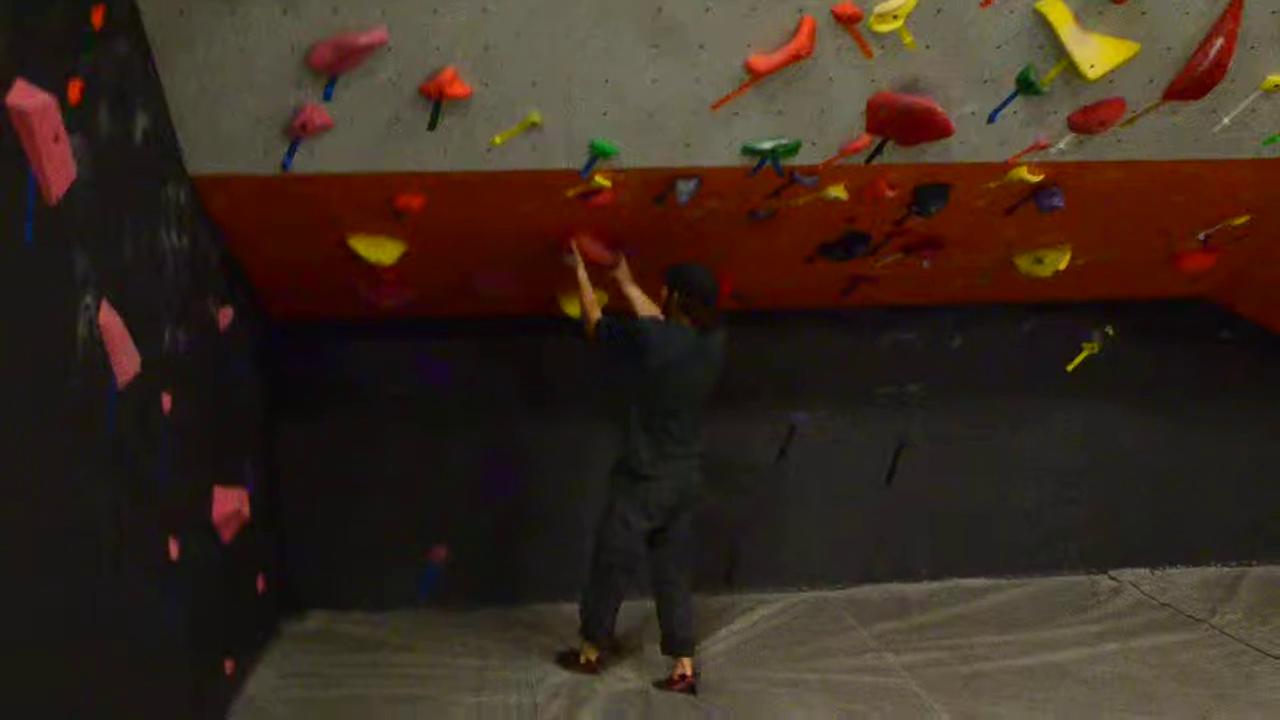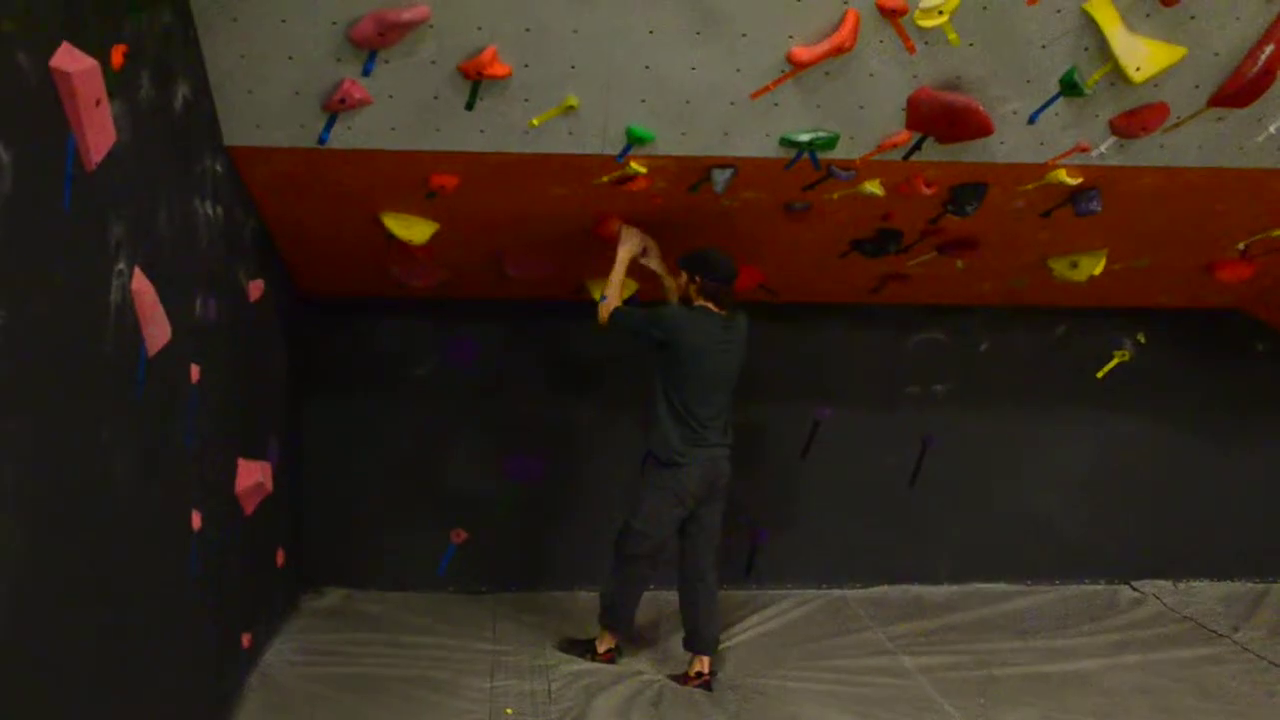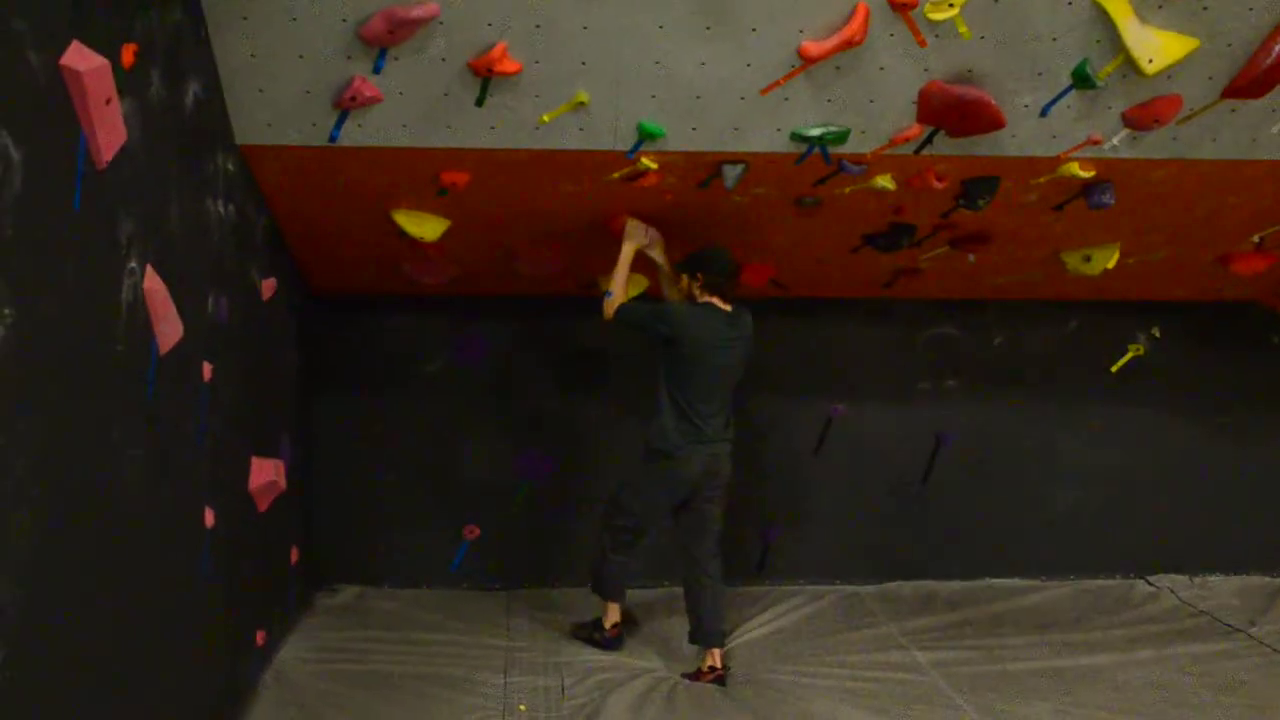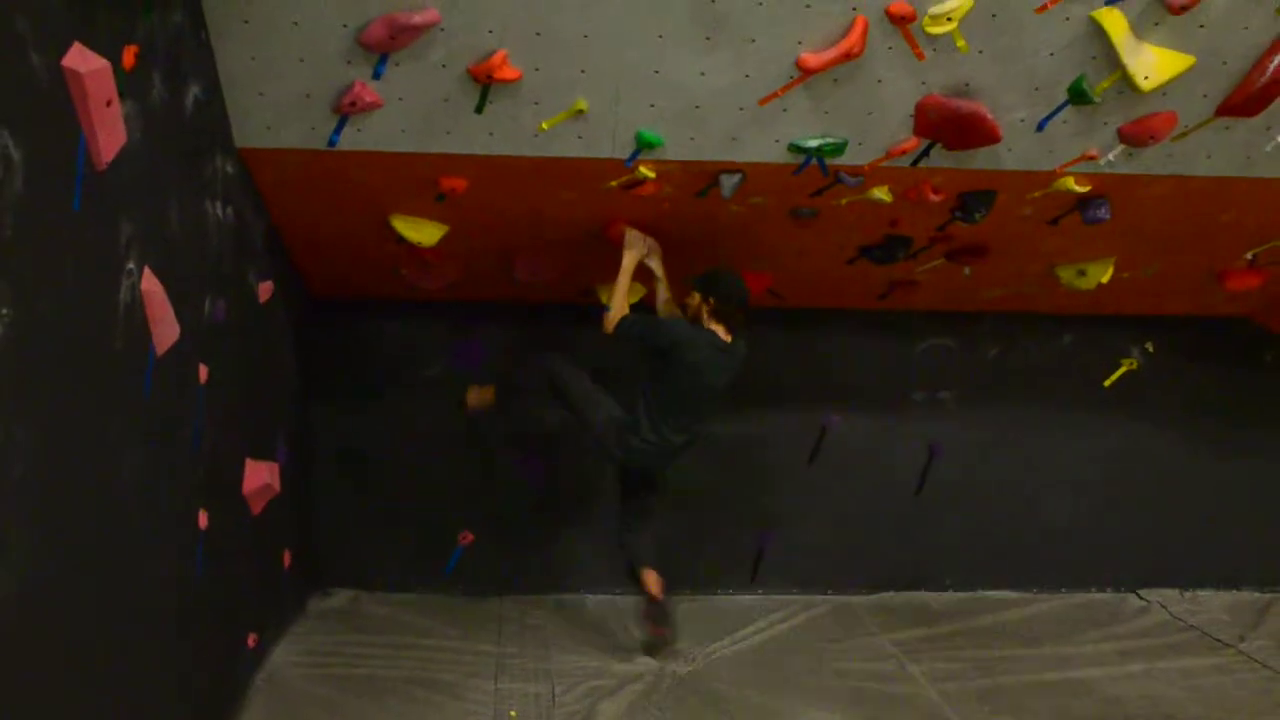
dt=0.5s
person 1, frame 1
left shoulder: (650, 339)
right shoulder: (713, 340)
left elbow: (595, 326)
left wrist: (581, 273)
right wrist: (626, 282)
left hip: (644, 480)
right hip: (686, 477)
left knee: (612, 566)
right knee: (673, 571)
left ankle: (591, 652)
right ankle: (684, 669)
person 1, frame 2
left shoulder: (675, 323)
right shoulder: (736, 326)
left elbow: (607, 313)
left wrist: (624, 256)
right wrist: (658, 268)
left hip: (675, 467)
right hip: (716, 464)
left knee: (635, 554)
right knee: (701, 564)
left ankle: (606, 642)
right ankle: (702, 665)
person 1, frame 3
left shoulder: (682, 322)
right shoulder: (741, 323)
left elbow: (612, 308)
left wrist: (629, 248)
right wrist: (659, 259)
left hip: (674, 458)
right hip: (716, 459)
left knee: (618, 525)
right knee: (703, 557)
left ankle: (611, 622)
right ankle: (713, 660)
person 1, frame 4
left shoulder: (682, 336)
right shoulder: (735, 351)
left elbow: (613, 320)
left wrist: (630, 262)
right wrist: (657, 271)
left hip: (630, 441)
right hip: (658, 457)
left knee: (557, 371)
right knee: (637, 523)
left ankle: (485, 396)
right ankle: (655, 598)
